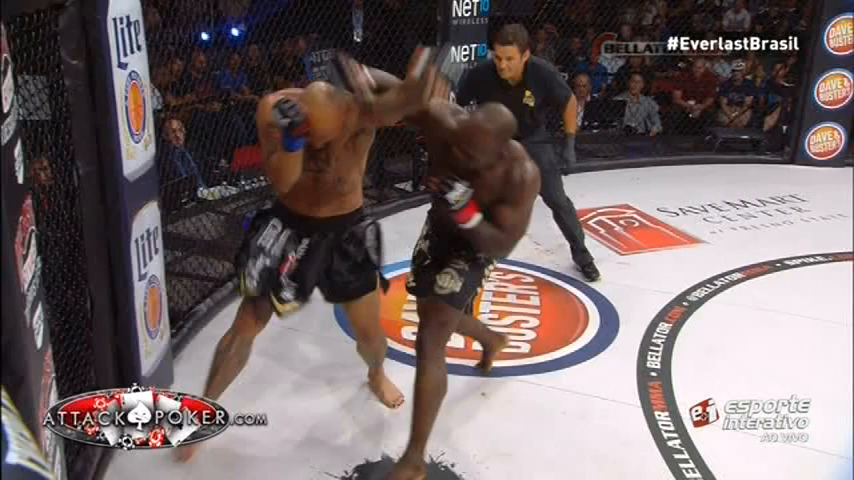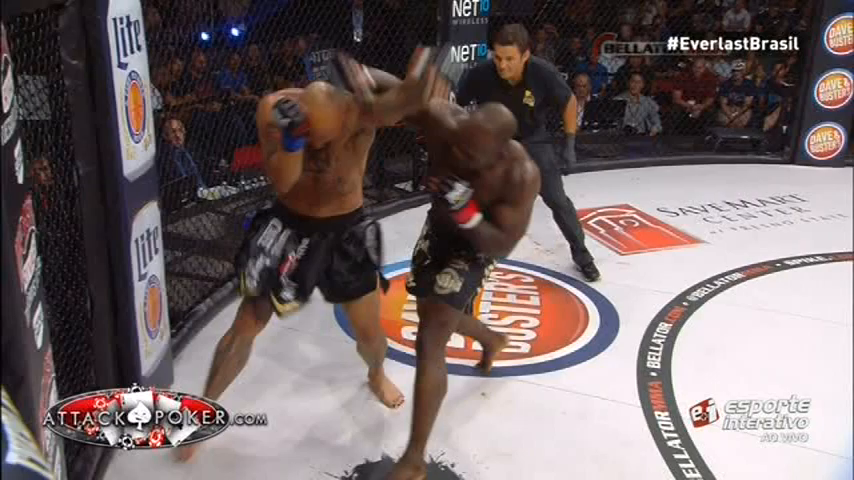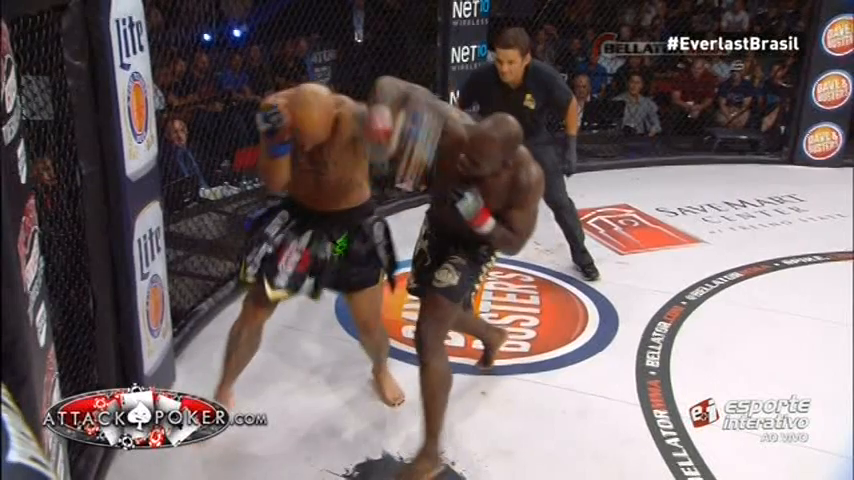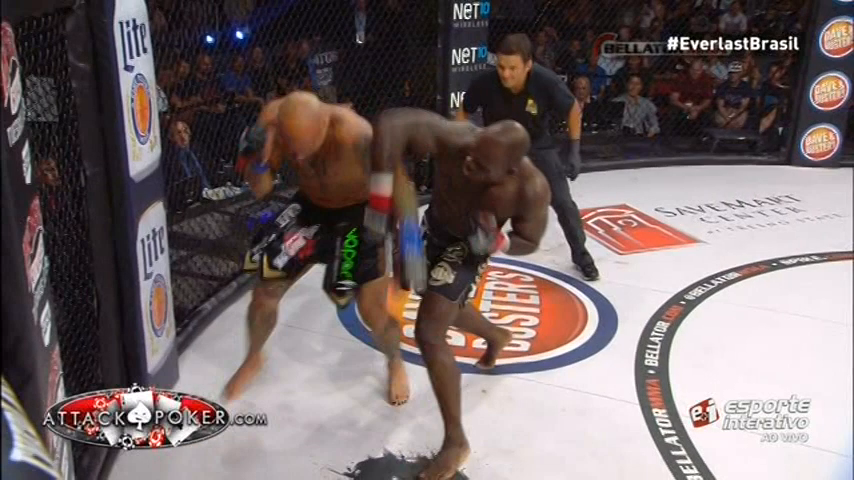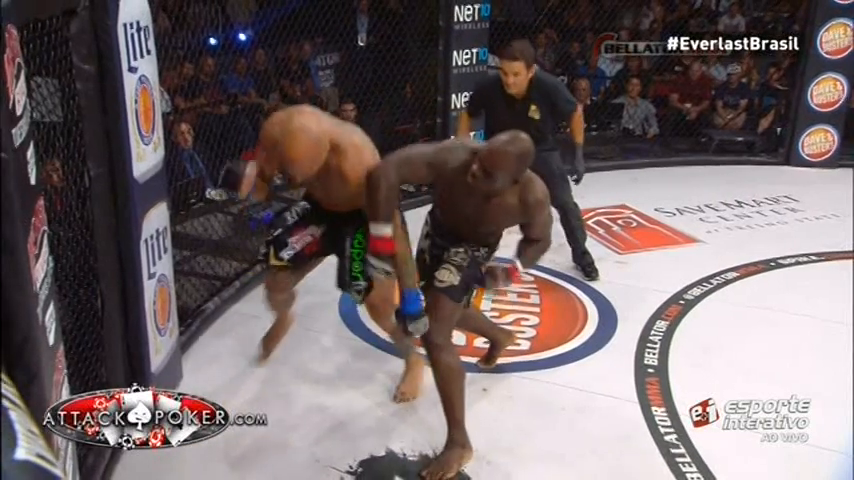
dt=0.2s
person 1, frame 1
left shoulder: (521, 176)
right shoulder: (445, 122)
left elbow: (501, 246)
left wrist: (466, 212)
left hip: (475, 245)
right hip: (438, 226)
left knee: (429, 342)
right knee: (432, 311)
right ankle: (492, 339)
person 1, frame 2
left shoulder: (521, 176)
right shoulder: (445, 122)
left elbow: (501, 246)
left wrist: (466, 212)
left hip: (474, 245)
right hip: (438, 226)
left knee: (429, 342)
right knee: (432, 311)
right ankle: (492, 340)
person 1, frame 3
left shoulder: (526, 178)
right shoulder: (451, 128)
left elbow: (513, 244)
right elbow: (395, 88)
left wrist: (479, 218)
left hip: (473, 245)
right hip: (436, 227)
left knee: (429, 338)
right knee: (439, 310)
right ankle: (492, 336)
person 1, frame 4
left shoulder: (531, 188)
right shoulder: (457, 140)
left elbow: (529, 243)
right elbow: (395, 122)
left wrist: (496, 241)
left hip: (468, 246)
right hip: (434, 225)
left knee: (430, 334)
right knee: (441, 310)
left ankle: (456, 442)
right ankle: (496, 336)
person 1, frame 5
left shoulder: (532, 196)
right shoulder: (454, 157)
left elbow: (538, 240)
right elbow: (384, 173)
left wrist: (510, 272)
left hip: (473, 248)
right hip: (437, 228)
left knee: (435, 333)
right knee: (446, 312)
left ankle: (458, 443)
right ankle: (500, 337)
person 2, frame 1
left shoulder: (359, 111)
right shoulder: (274, 107)
left elbow: (405, 100)
right elbow: (281, 182)
right wrist: (293, 136)
left hip: (347, 229)
right hip: (289, 225)
left knee: (369, 333)
right knee: (245, 327)
left ankle: (376, 375)
person 2, frame 2
left shoulder: (359, 112)
right shoulder: (274, 108)
left elbow: (406, 100)
right elbow: (281, 182)
right wrist: (293, 136)
left hip: (347, 229)
right hip: (289, 225)
left knee: (369, 333)
right knee: (246, 327)
left ankle: (377, 374)
person 2, frame 3
left shoulder: (351, 116)
right shoulder: (276, 108)
left elbow: (383, 125)
right elbow: (274, 184)
right wrist: (279, 140)
left hip: (353, 222)
right hip: (298, 217)
left knee: (369, 325)
right knee: (254, 312)
left ankle: (381, 370)
right ankle: (223, 392)
person 2, frame 4
left shoulder: (350, 133)
right shoulder: (273, 118)
right elbow: (260, 190)
right wrist: (258, 161)
left hip: (359, 215)
right hip: (309, 209)
left knee: (373, 314)
right knee: (263, 295)
left ankle: (396, 365)
right ankle: (253, 358)
person 2, frame 5
left shoulder: (356, 162)
right shoulder: (276, 128)
left elbow: (392, 229)
right elbow: (260, 189)
left wrist: (410, 297)
right wrist: (246, 180)
left hip: (365, 216)
right hip: (319, 206)
left knee: (379, 307)
right knee: (276, 283)
left ankle: (413, 362)
right ankle: (283, 321)
person 3, frame 1
left shoulder: (543, 73)
right shoulder: (480, 74)
left elbow: (569, 102)
right elbow: (455, 105)
left wrist: (570, 144)
left hip: (532, 139)
left knee: (557, 199)
left ankle: (581, 254)
person 3, frame 2
left shoulder: (543, 73)
right shoulder: (480, 74)
left elbow: (569, 102)
right elbow: (455, 104)
left wrist: (570, 144)
left hip: (533, 139)
left knee: (557, 199)
left ankle: (581, 254)
person 3, frame 3
left shoulder: (544, 76)
right shoulder: (482, 77)
left elbow: (570, 105)
right elbow: (459, 107)
left wrist: (571, 146)
left hip: (534, 141)
left knee: (559, 200)
left ankle: (581, 254)
person 3, frame 4
left shoulder: (546, 81)
right shoulder: (485, 82)
left elbow: (573, 109)
right elbow: (464, 112)
left wrist: (574, 150)
left hip: (537, 145)
left knee: (562, 202)
left ankle: (581, 255)
person 3, frame 5
left shoulder: (549, 86)
right shoulder: (488, 88)
left elbow: (575, 113)
right elbow: (468, 115)
left wrist: (578, 155)
left hip: (539, 148)
left knee: (565, 203)
left ankle: (582, 255)
